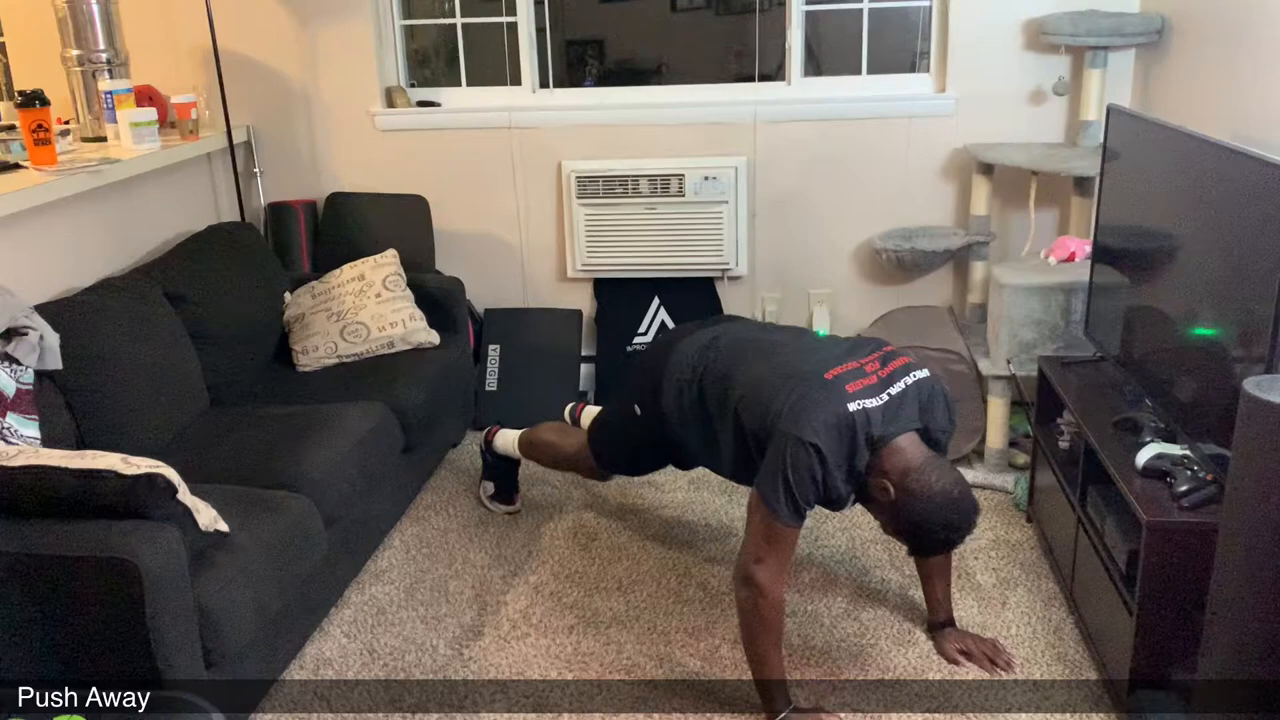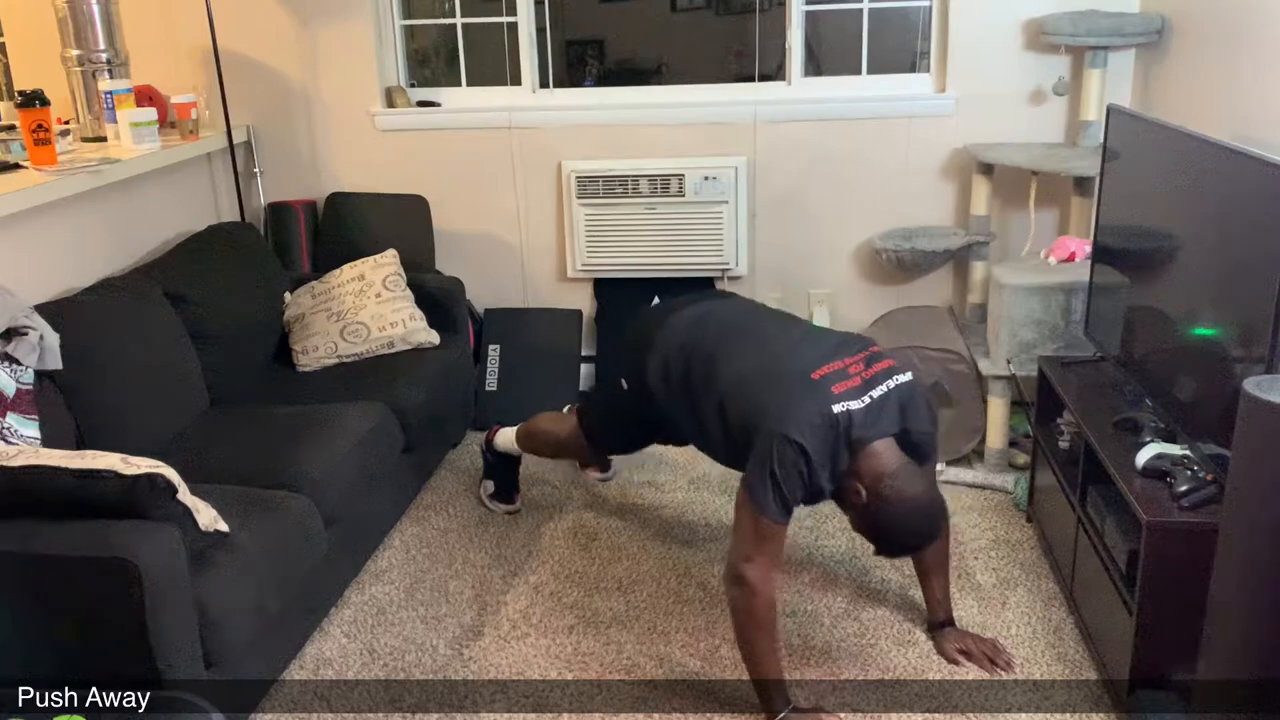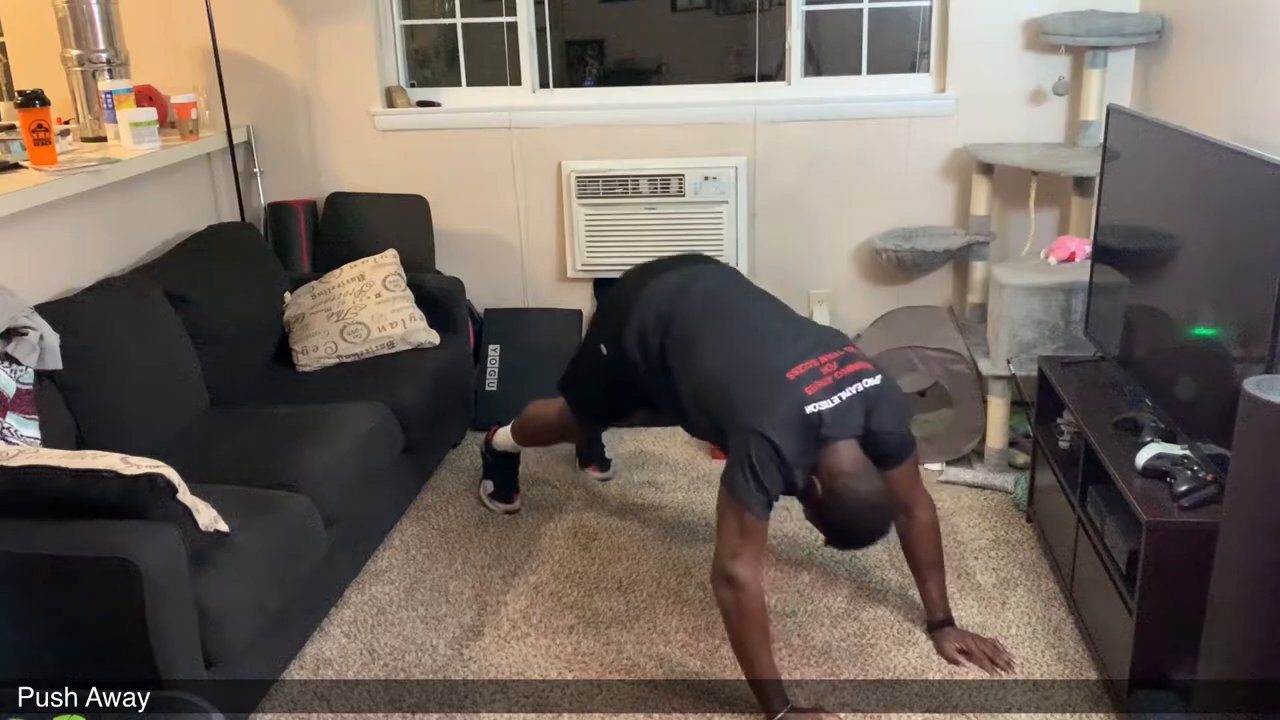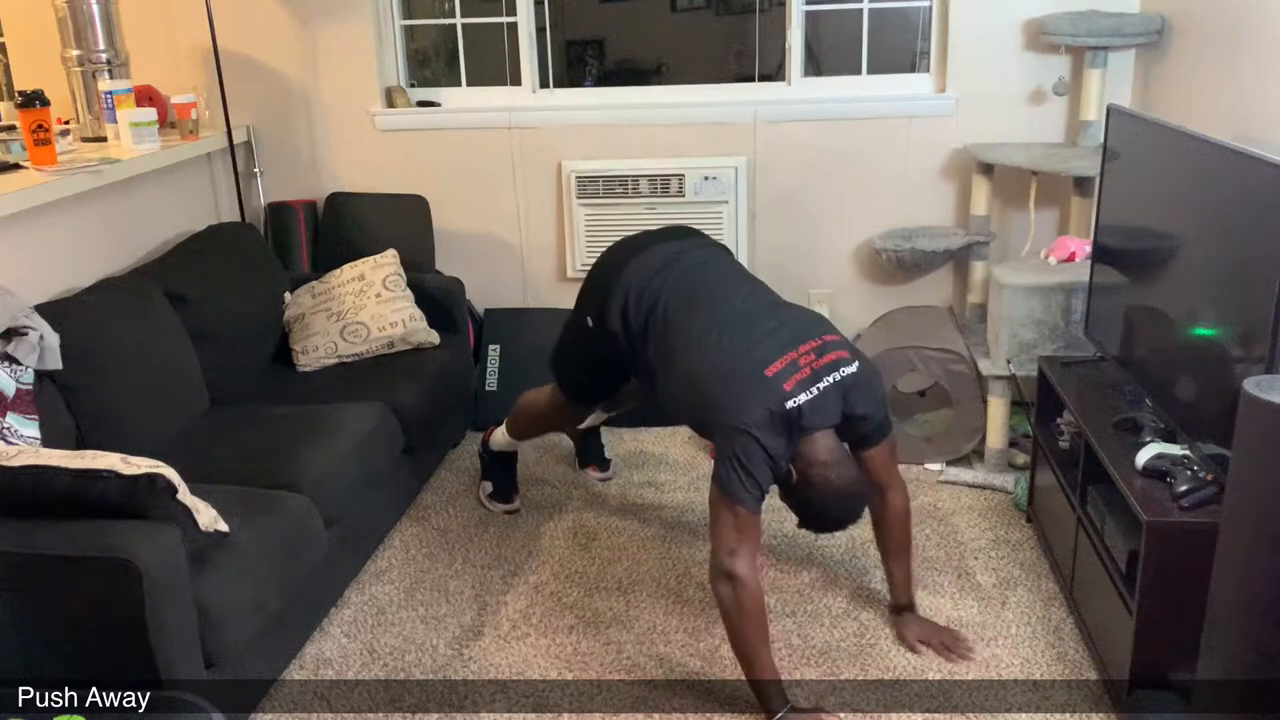
dt=0.2s
person 1, frame 1
left shoulder: (930, 402)
right shoulder: (816, 441)
left elbow: (934, 515)
right elbow: (757, 578)
left wrist: (942, 624)
left hip: (728, 350)
right hip: (680, 377)
right knee: (597, 457)
left ankle: (590, 416)
right ankle: (503, 445)
person 1, frame 2
left shoulder: (910, 403)
right shoulder: (799, 442)
left elbow: (929, 511)
right elbow: (749, 576)
left wrist: (942, 623)
left hip: (720, 324)
right hip: (667, 347)
right knee: (588, 436)
left ankle: (597, 412)
right ankle: (504, 444)
person 1, frame 3
left shoulder: (878, 399)
right shoulder: (772, 438)
left elbow: (915, 507)
right elbow: (736, 575)
left wrist: (942, 624)
left hip: (705, 283)
right hip: (644, 308)
left knee: (615, 409)
right knee: (578, 417)
left ankle: (588, 437)
right ankle: (502, 445)
person 1, frame 4
left shoulder: (859, 382)
right shoulder: (753, 427)
left elbow: (888, 491)
right elbow: (732, 572)
left wrist: (904, 609)
left hip: (692, 258)
right hip: (627, 284)
left knee: (641, 382)
right knee: (569, 400)
left ankle: (587, 424)
right ankle: (499, 446)
